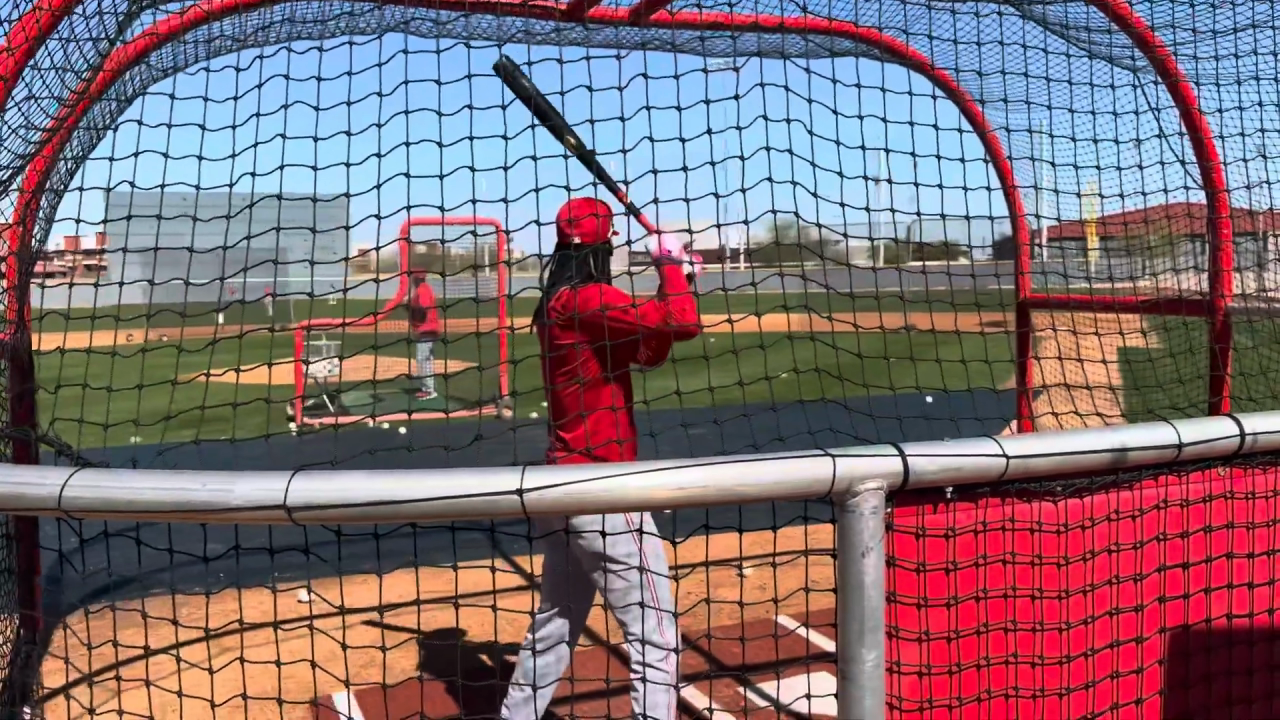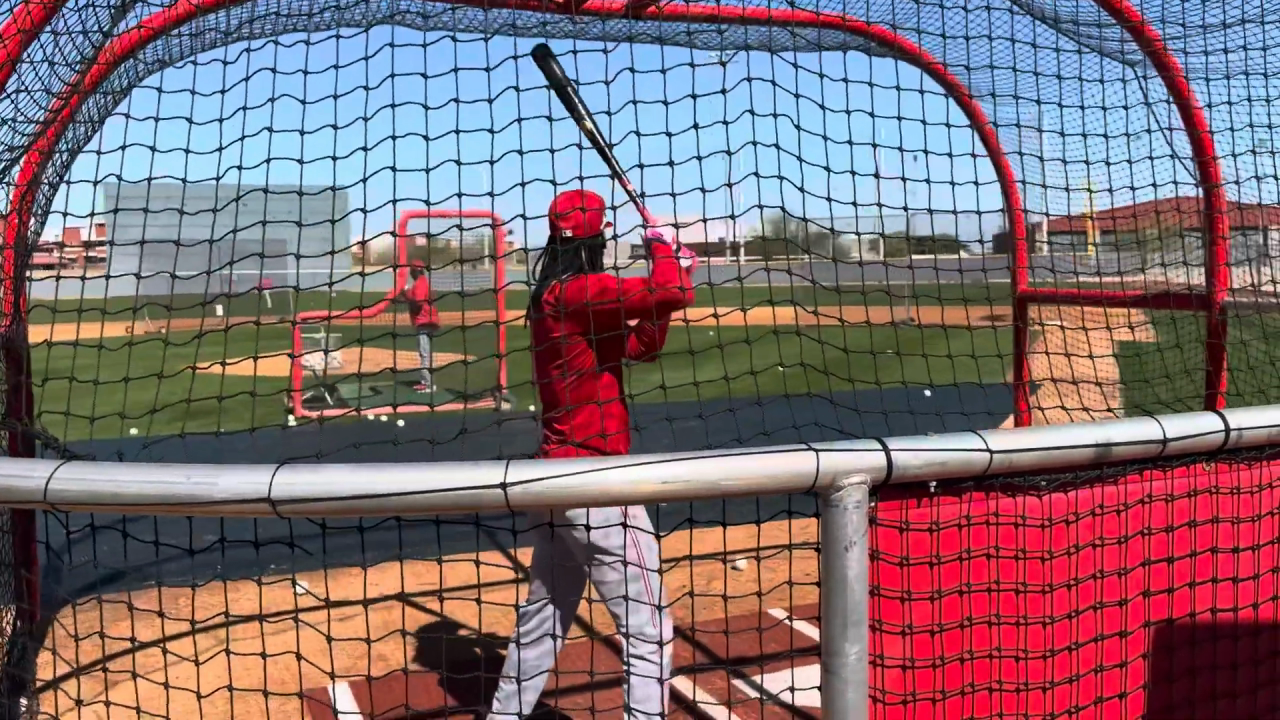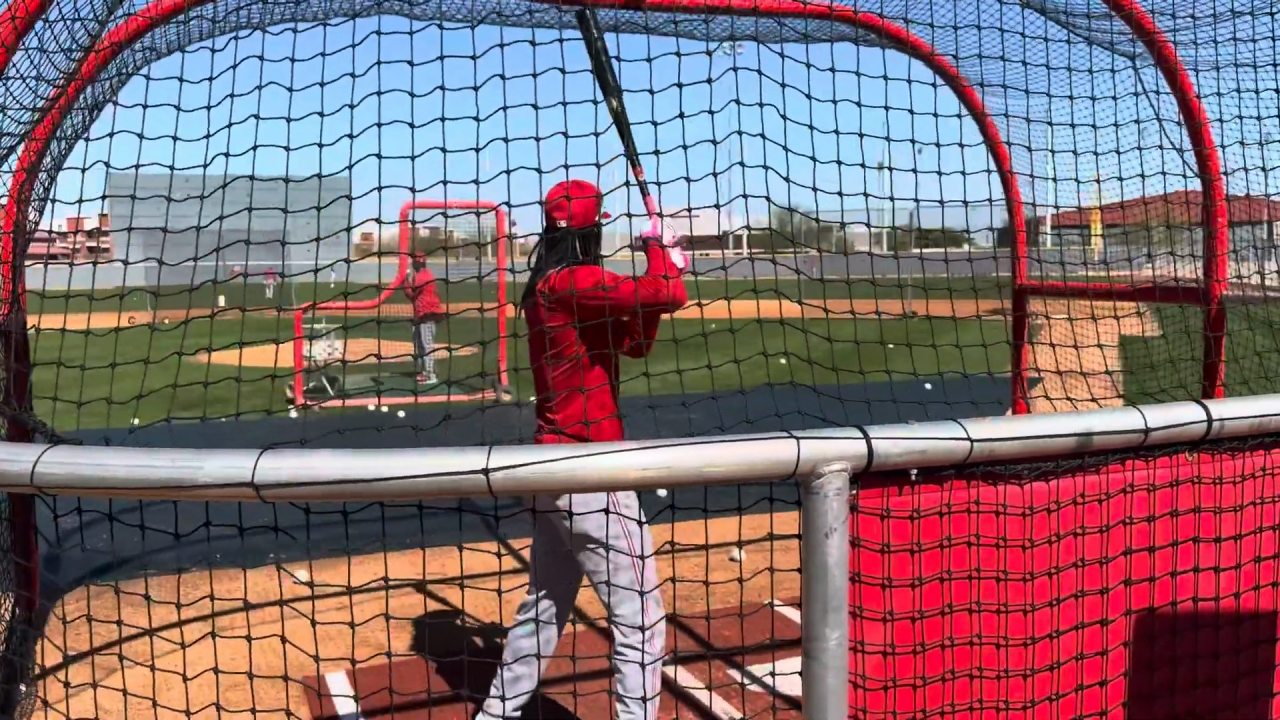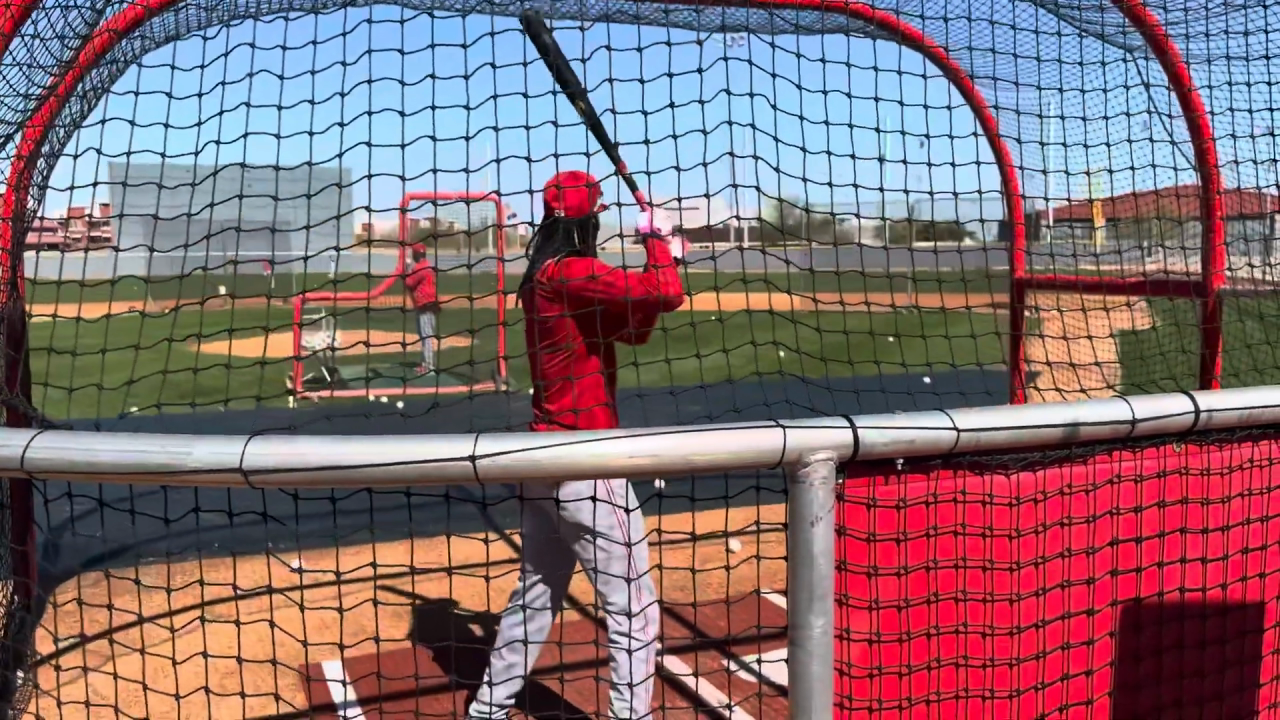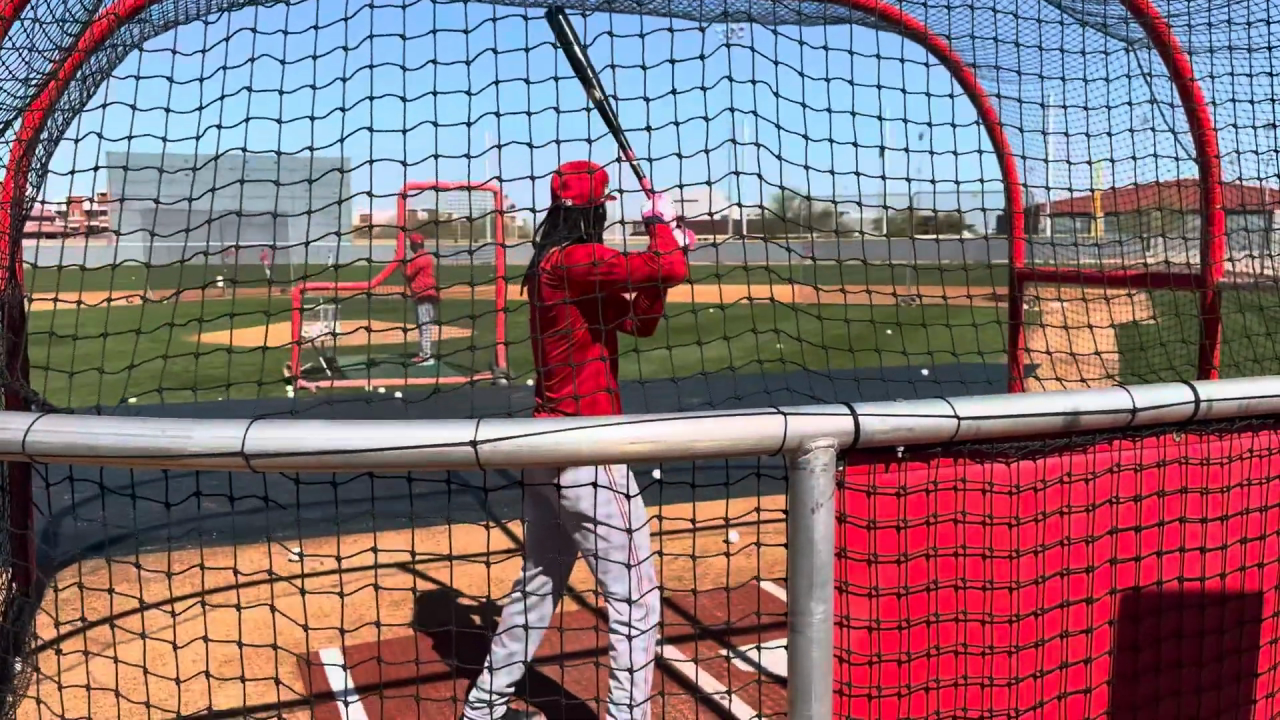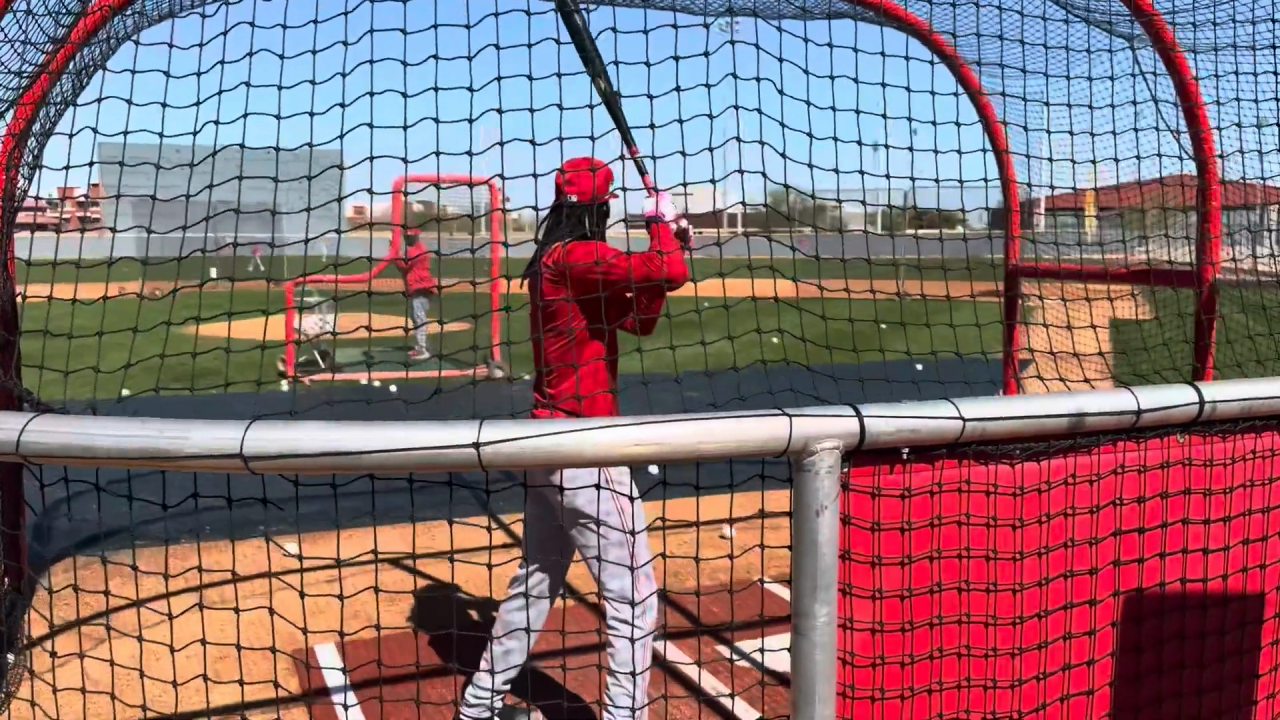
dt=0.3s
person 1, frame 1
left shoulder: (559, 303)
right shoulder: (587, 299)
left elbow: (650, 349)
right elbow: (685, 323)
left wrist: (674, 279)
right wrist: (668, 262)
left knee: (555, 626)
right knee: (658, 637)
person 1, frame 2
left shoulder: (553, 296)
right shoulder: (582, 290)
left elbow: (642, 344)
right elbow: (675, 295)
left wrist: (667, 271)
right wrist: (659, 245)
left knee: (543, 616)
right knee: (650, 629)
person 1, frame 3
left shoulder: (546, 288)
right shoulder: (575, 281)
left elbow: (635, 341)
right elbow: (671, 297)
left wrist: (660, 267)
right wrist: (655, 245)
left knee: (543, 607)
right knee: (641, 622)
person 1, frame 4
left shoulder: (546, 277)
right shoulder: (572, 272)
left elbow: (634, 328)
right elbow: (668, 295)
left wrist: (658, 259)
right wrist: (655, 238)
left knee: (535, 595)
right knee: (634, 609)
person 1, frame 5
left shoulder: (554, 265)
right shoulder: (575, 260)
left elbow: (640, 320)
right elbow: (670, 270)
left wrist: (666, 245)
right wrist: (660, 223)
left knee: (537, 584)
right knee: (636, 598)
person 1, frame 6
left shoulder: (556, 261)
right shoulder: (577, 257)
left elbow: (640, 318)
right elbow: (672, 273)
left wrist: (664, 242)
right wrist: (660, 222)
left knee: (535, 581)
right knee: (634, 598)
